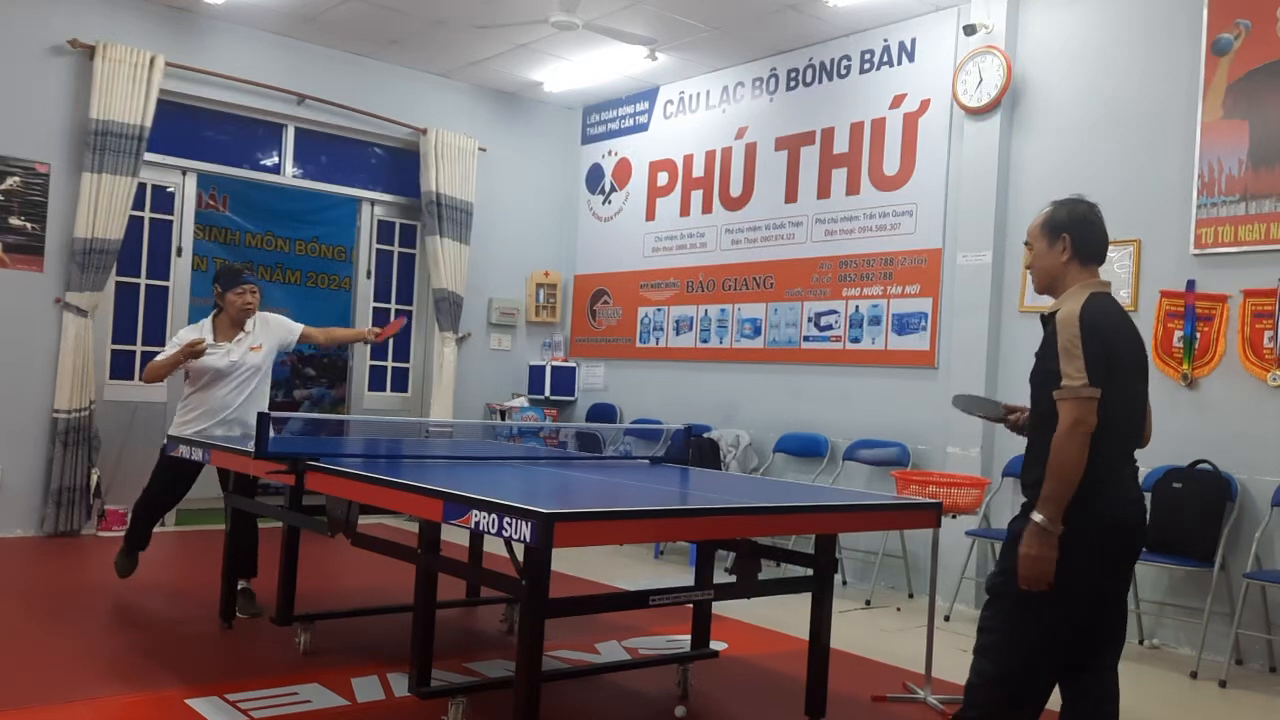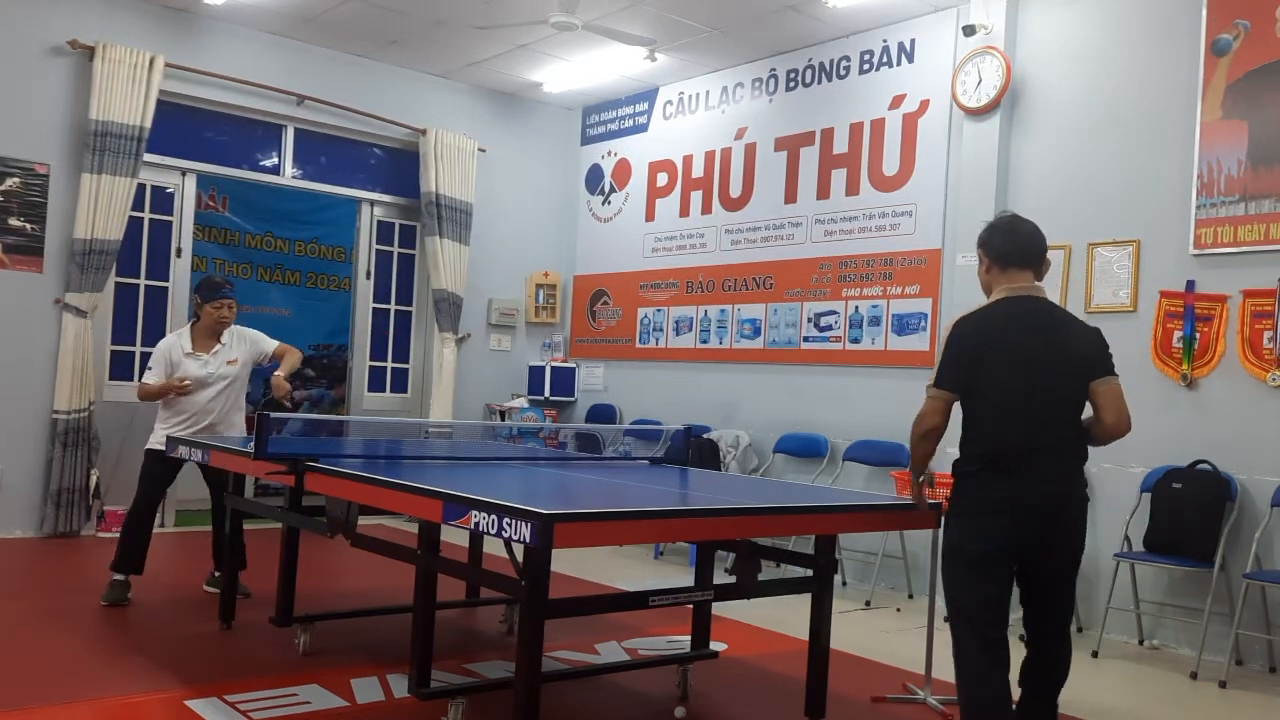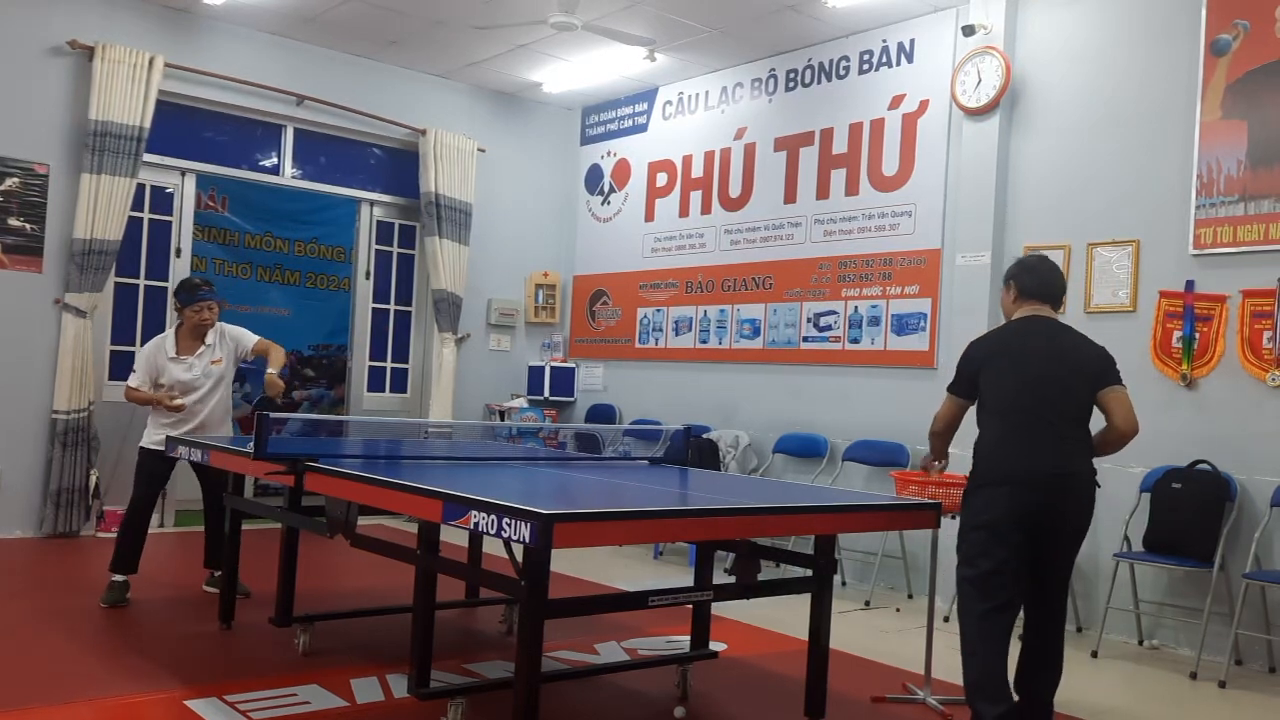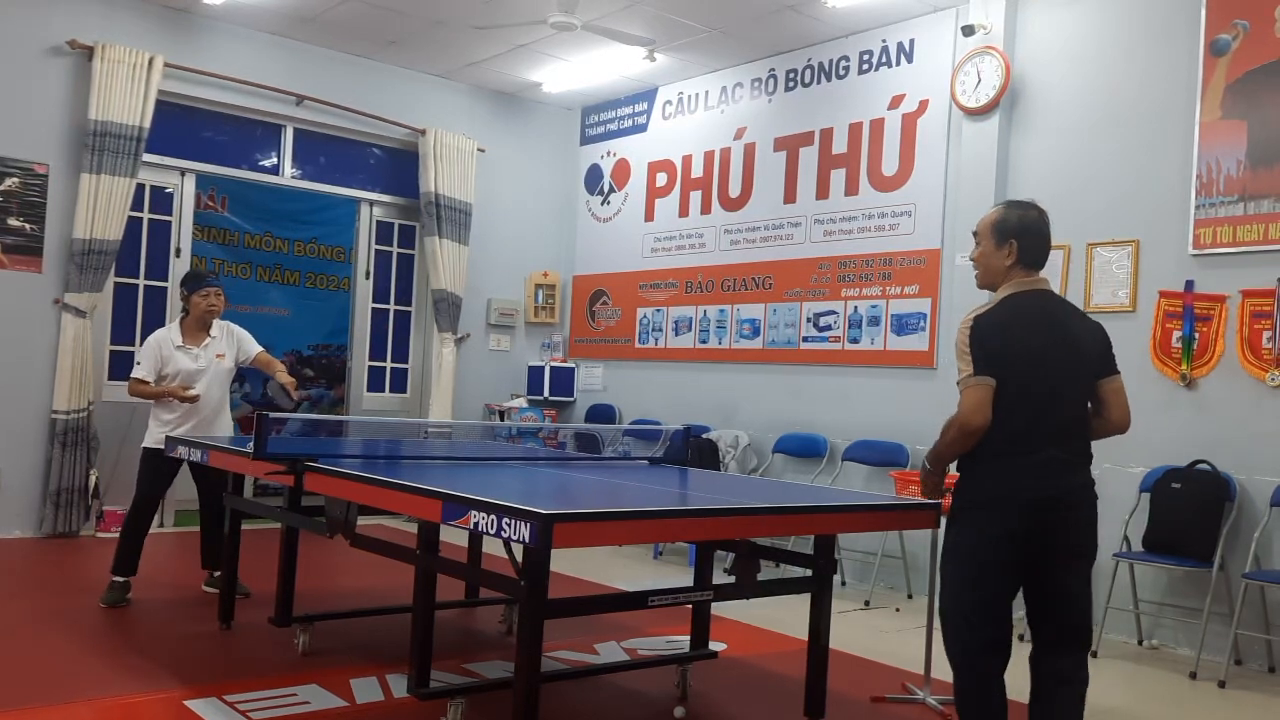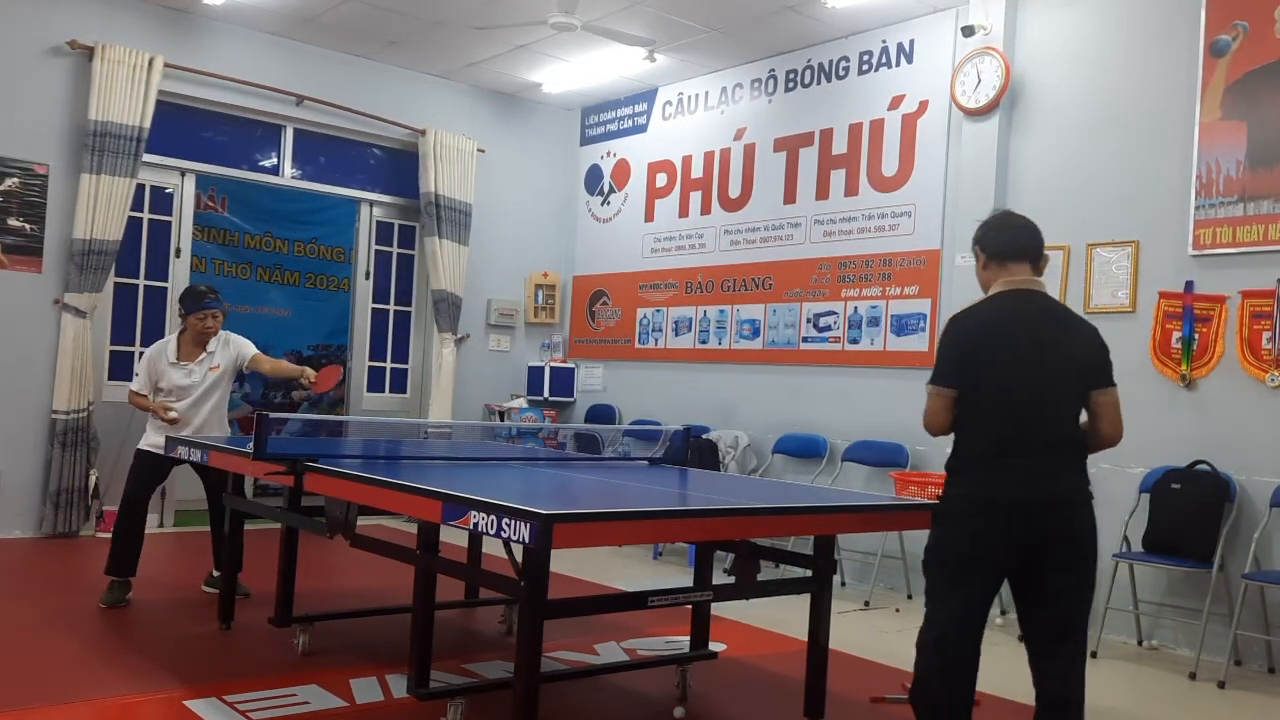
dt=1s
person 1, frame 1
left shoulder: (1075, 317)
right shoulder: (1121, 323)
left elbow: (1077, 428)
left wrist: (1041, 523)
right wrist: (1040, 421)
left hip: (1076, 523)
right hip: (1117, 518)
left knee: (1006, 664)
right knee: (1090, 668)
person 1, frame 2
left shoulder: (970, 330)
right shoulder: (1082, 335)
left elbow: (930, 423)
right elbow: (1114, 422)
left wrist: (918, 474)
left hip: (984, 507)
right hip: (1061, 507)
left knee: (981, 645)
right knee: (1050, 633)
person 1, frame 3
left shoulder: (987, 346)
right shoulder: (1090, 352)
left elbow: (944, 425)
right elbow: (1124, 426)
left wrist: (935, 457)
left hip: (1000, 488)
right hip: (1069, 493)
left knee: (985, 611)
right knee: (1046, 609)
person 1, frame 4
left shoulder: (985, 325)
right shoulder: (1086, 328)
left elbow: (973, 419)
right elbow: (1115, 418)
left wrist: (933, 464)
left hip: (994, 501)
right hip: (1069, 501)
left knee: (977, 640)
right knee: (1064, 644)
person 1, frame 5
left shoulder: (967, 326)
right shoulder: (1083, 333)
left elbow: (937, 422)
right elbow: (1108, 430)
left hip: (978, 503)
right hip: (1061, 507)
left knee: (949, 637)
right knee: (1060, 652)
person 2, frame 1
left shoulder: (270, 326)
right shoulder: (191, 335)
left elbow: (319, 335)
right elbow: (149, 376)
left wrist: (361, 334)
right wrist: (183, 355)
left hip: (240, 438)
right hip: (189, 435)
left knee: (243, 512)
right knee: (156, 498)
left ankle: (242, 585)
right ankle: (132, 546)
person 2, frame 2
left shoulder: (245, 339)
right shoulder: (170, 346)
left elbow: (291, 353)
right elbow: (144, 393)
left wrist: (281, 373)
right wrist: (168, 387)
left hip: (221, 440)
right hip: (170, 437)
left knee: (228, 507)
right knee: (144, 504)
left ankle: (221, 573)
right ankle: (121, 577)
person 2, frame 3
left shoulder: (229, 336)
right shoulder: (155, 349)
left elbow: (269, 348)
right elbow: (133, 392)
left wrist: (273, 370)
right wrist: (158, 399)
left hip: (214, 439)
right hip: (163, 438)
left knee: (222, 505)
right knee: (141, 504)
left ankle: (218, 572)
right ankle: (119, 578)
person 2, frame 4
left shoulder: (232, 335)
right shoulder: (160, 340)
left elbow: (265, 361)
right elbow: (135, 387)
left wrist: (280, 373)
right wrist: (169, 392)
left hip: (213, 439)
right hip: (165, 438)
left knee: (216, 506)
right knee: (143, 505)
left ankle: (217, 573)
right ankle: (120, 578)
person 2, frame 5
left shoulder: (231, 345)
right shoulder: (156, 354)
left elbow: (266, 364)
right elbow: (135, 395)
left wrist: (300, 371)
right wrist: (155, 409)
right hip: (160, 442)
left knee: (229, 504)
right knee: (132, 502)
left ankle: (220, 573)
right ankle: (120, 579)
